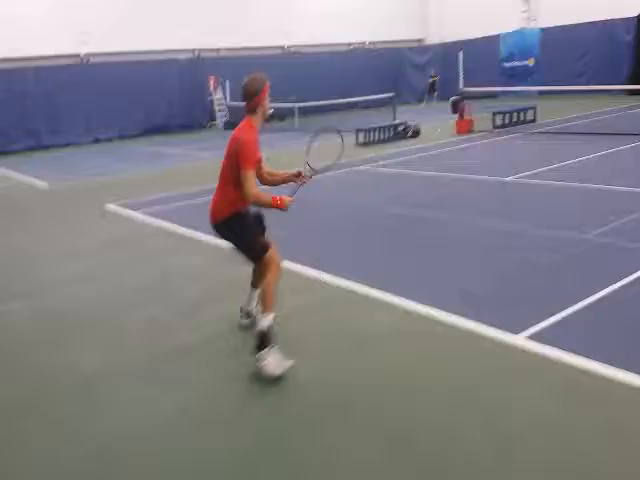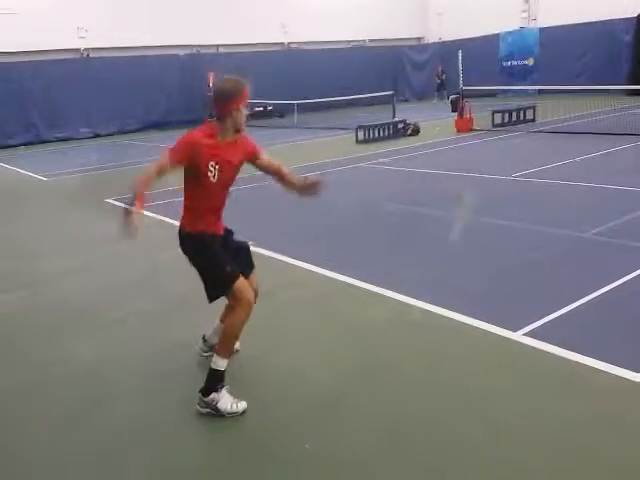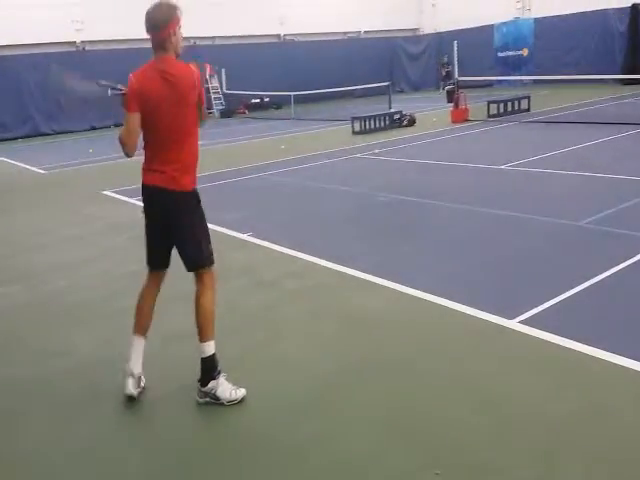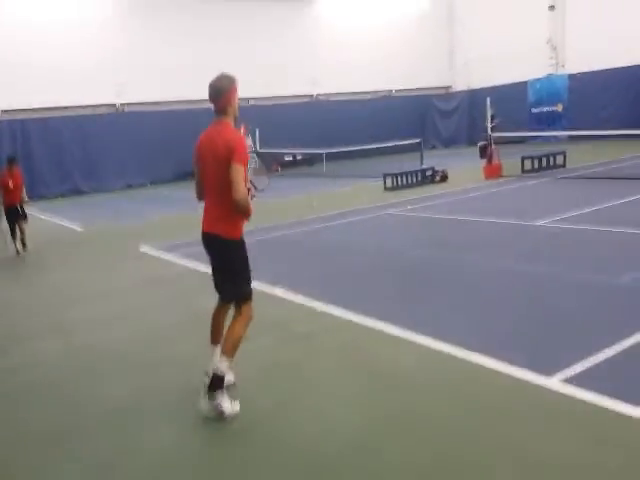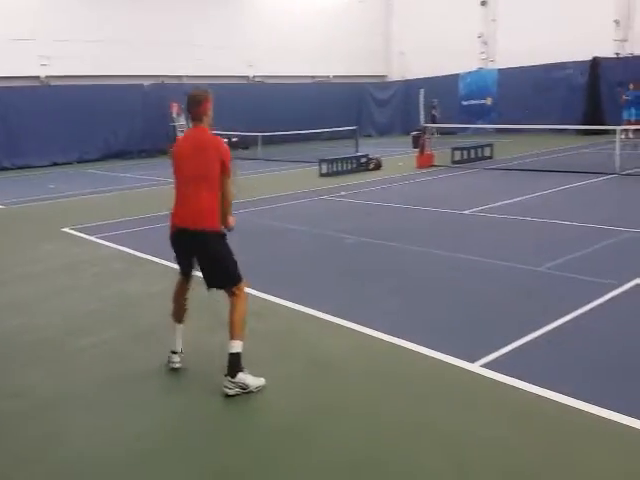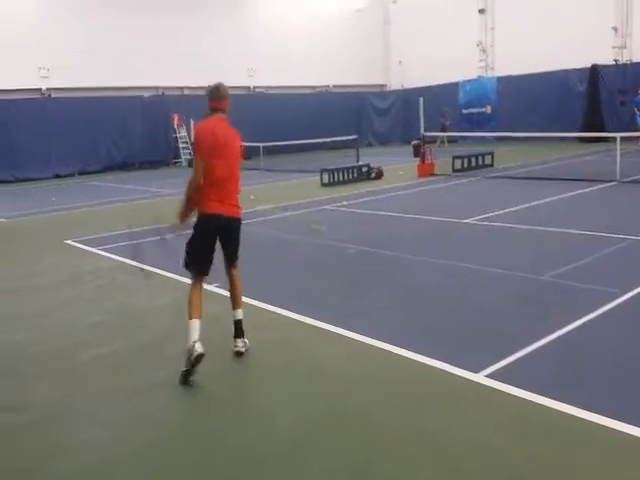
dt=0.7s
person 1, frame 1
left shoulder: (248, 133)
right shoulder: (246, 138)
left elbow: (264, 177)
right elbow: (250, 193)
left wrist: (290, 176)
right wrist: (278, 202)
left hip: (233, 210)
right hip: (229, 215)
left knee: (264, 250)
right knee: (273, 261)
left ankle: (250, 310)
right ankle: (265, 347)
person 1, frame 2
left shoulder: (241, 142)
right shoulder: (195, 143)
left elbow: (273, 167)
right elbow: (153, 172)
left wrist: (298, 183)
right wrist: (137, 201)
left hip: (217, 229)
right hip: (196, 235)
left knee: (250, 291)
right knee: (243, 297)
left ankle: (215, 339)
right ankle: (211, 391)
person 1, frame 3
left shoulder: (137, 82)
right shoulder: (190, 75)
left elbow: (128, 146)
left hip: (152, 190)
right hip: (182, 192)
left knee: (155, 275)
right knee: (204, 278)
left ankle: (134, 370)
right ankle: (210, 378)
person 1, frame 4
left shoulder: (203, 140)
right shoulder: (236, 141)
right elbow: (239, 196)
right wrist: (248, 208)
left hip: (209, 231)
right hip: (228, 234)
left knee: (225, 299)
right knee: (243, 310)
left ankle: (216, 371)
right ankle: (214, 389)
person 1, frame 5
left shoulder: (178, 146)
right shoulder: (220, 146)
right elbow: (226, 197)
right wrist: (226, 218)
left hip: (179, 227)
right hip: (208, 229)
left knee: (184, 279)
right knee: (238, 293)
left ankle: (176, 351)
right ankle: (234, 372)
person 1, frame 6
left shoulder: (203, 129)
right shoulder: (235, 136)
left elbow: (198, 180)
left wrist: (186, 210)
left hip: (210, 215)
right hip: (234, 214)
left knee: (197, 281)
right knee: (232, 268)
left ankle: (194, 344)
right ankle: (239, 336)
